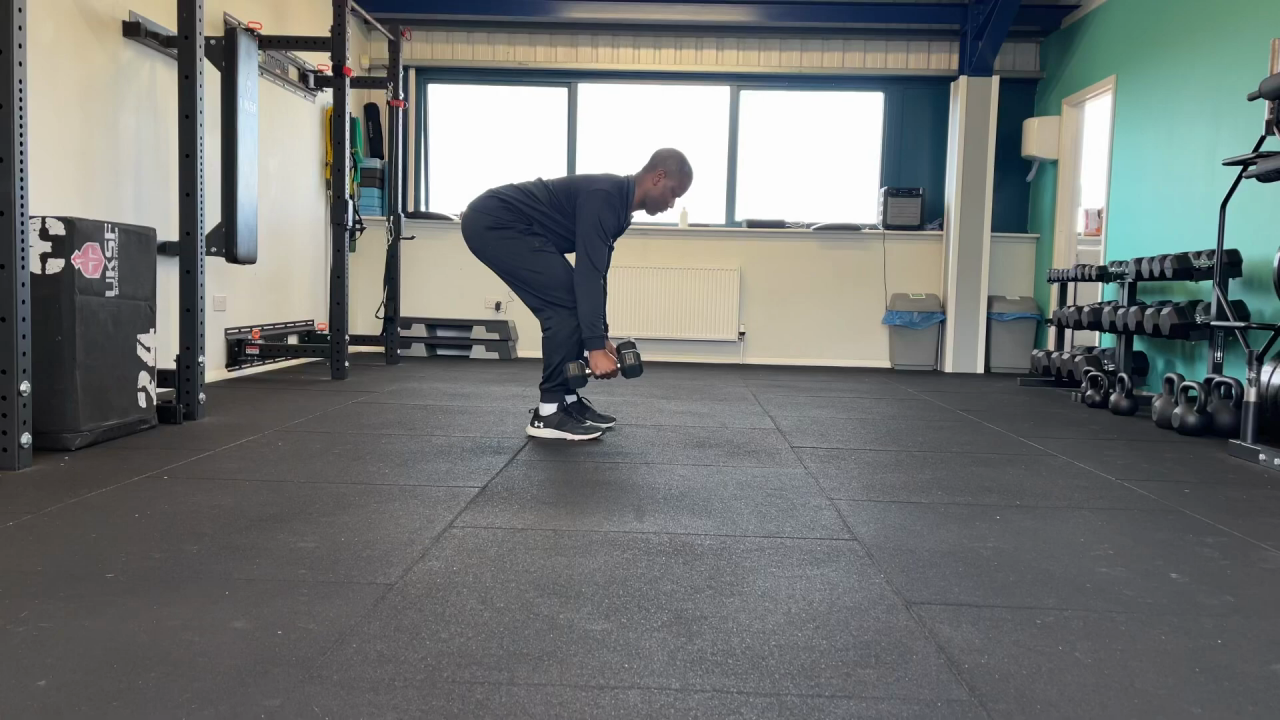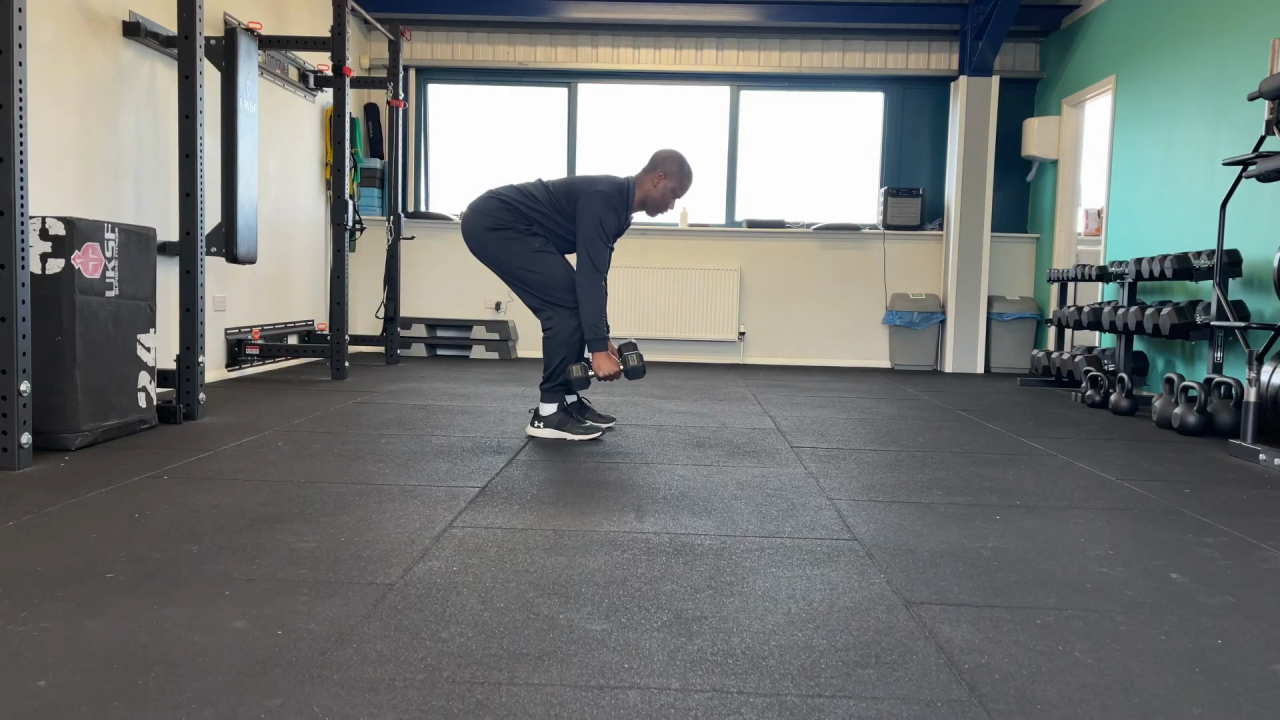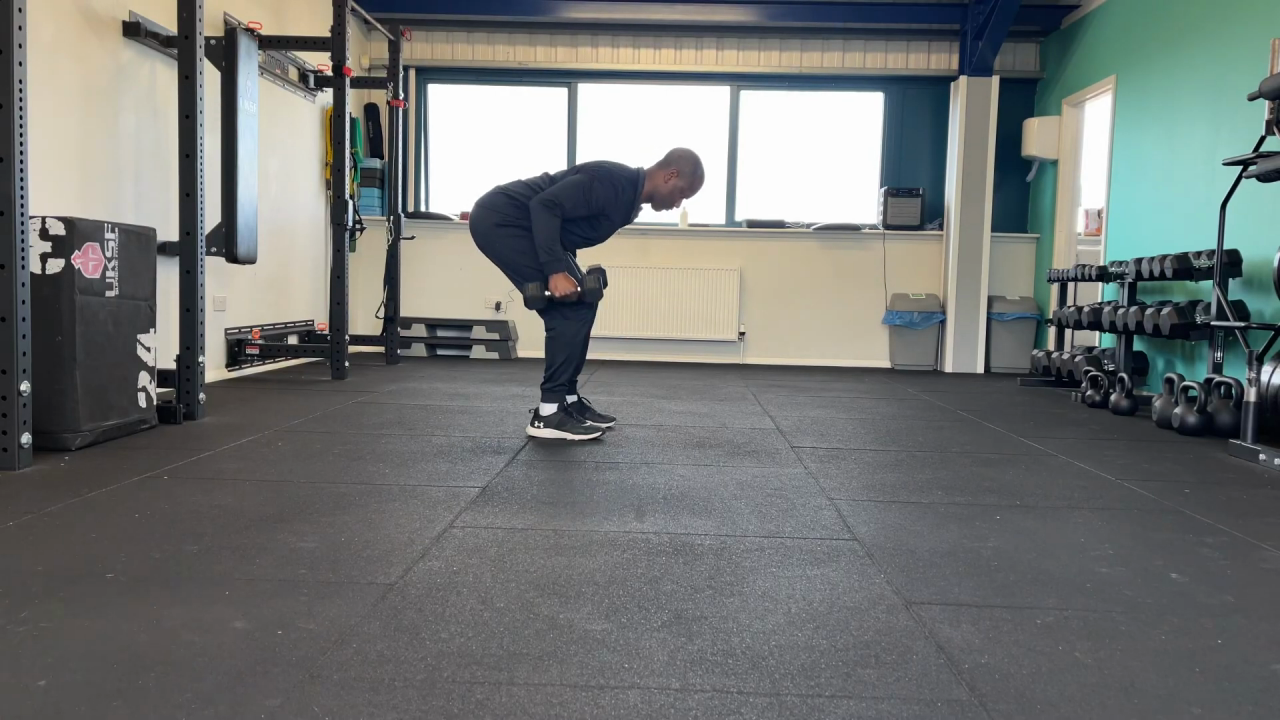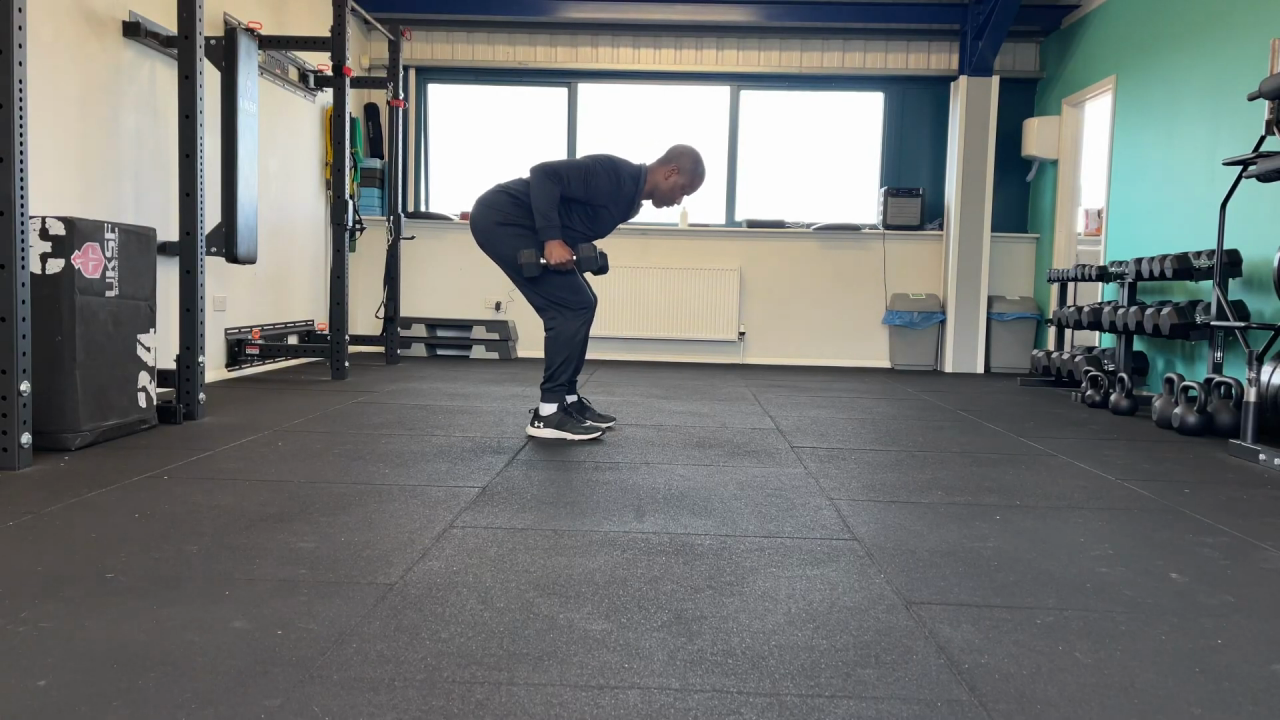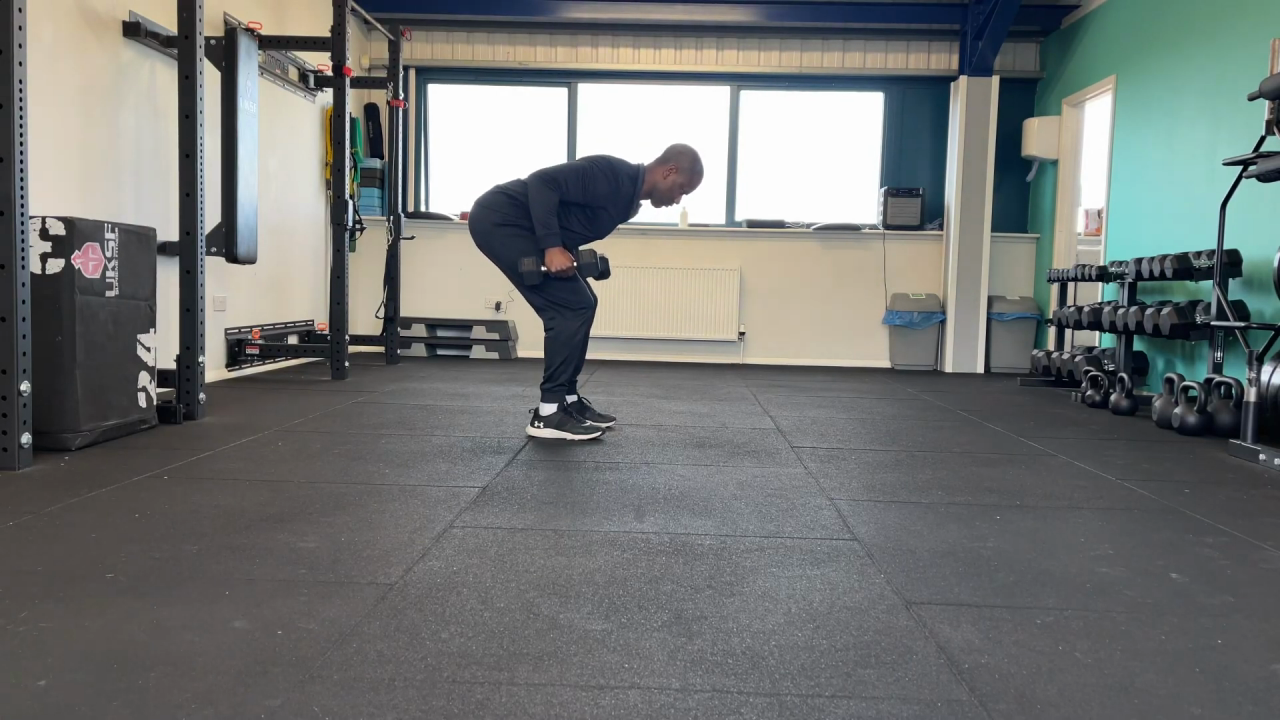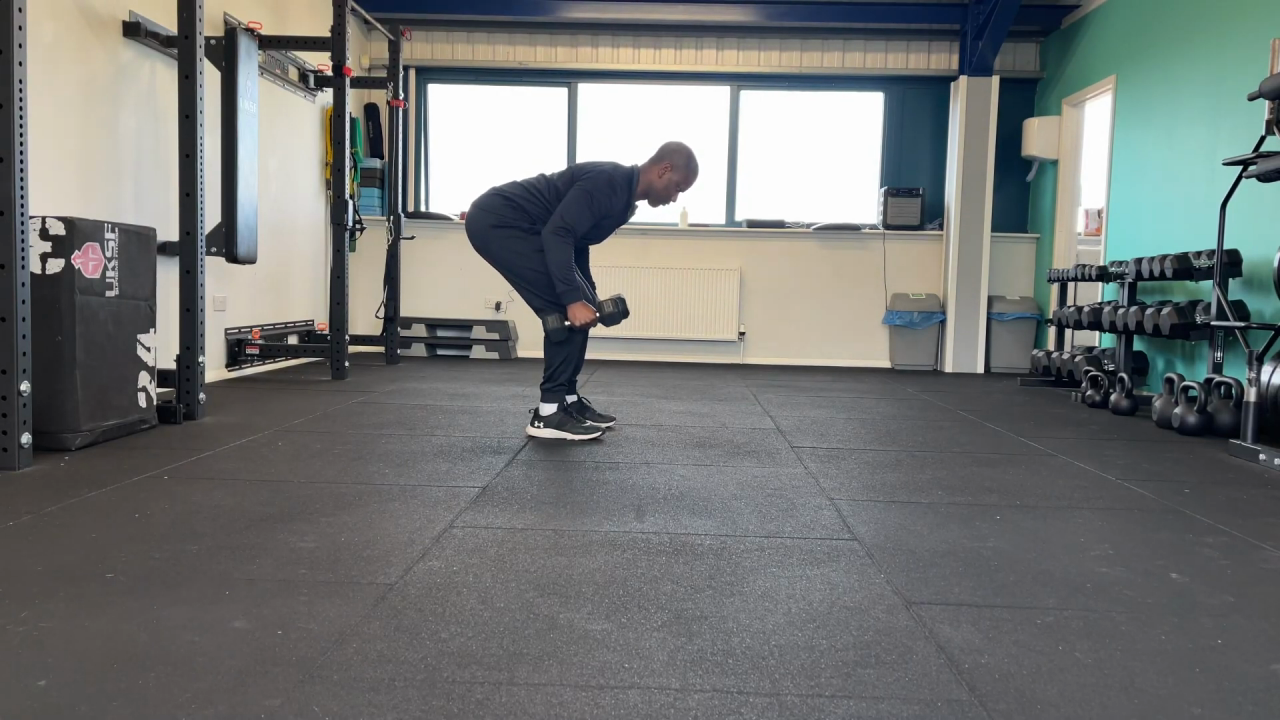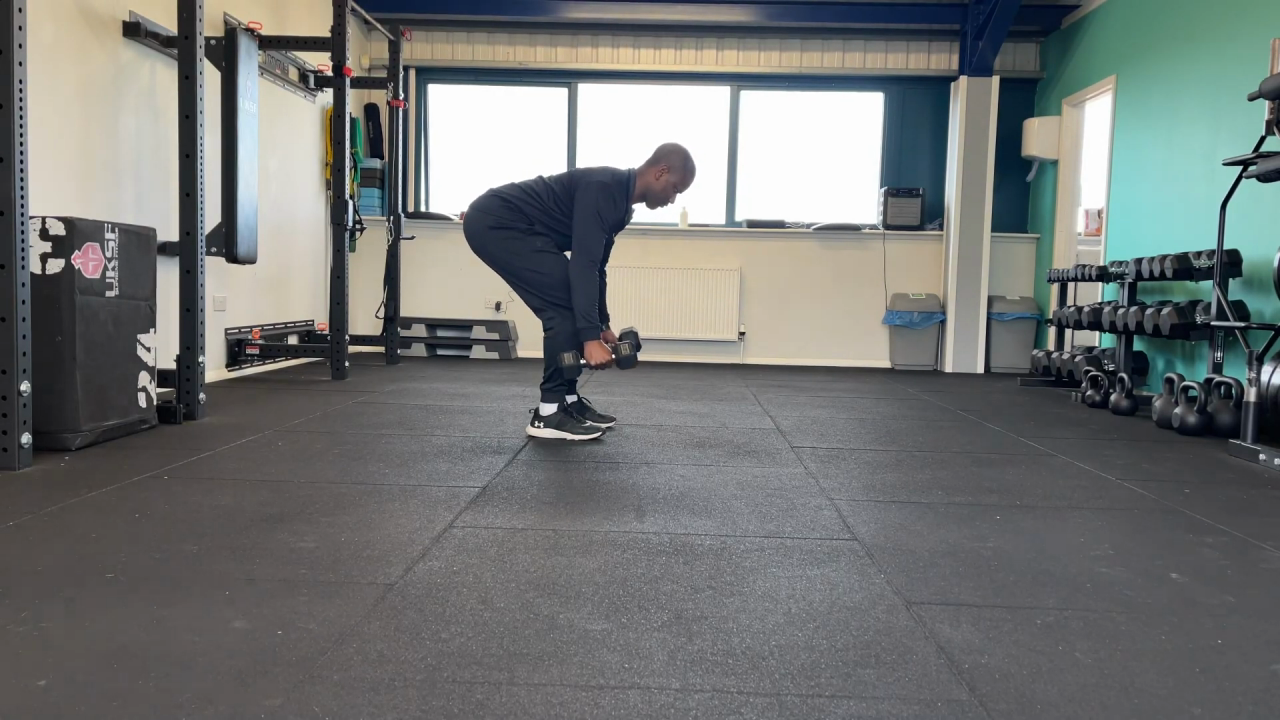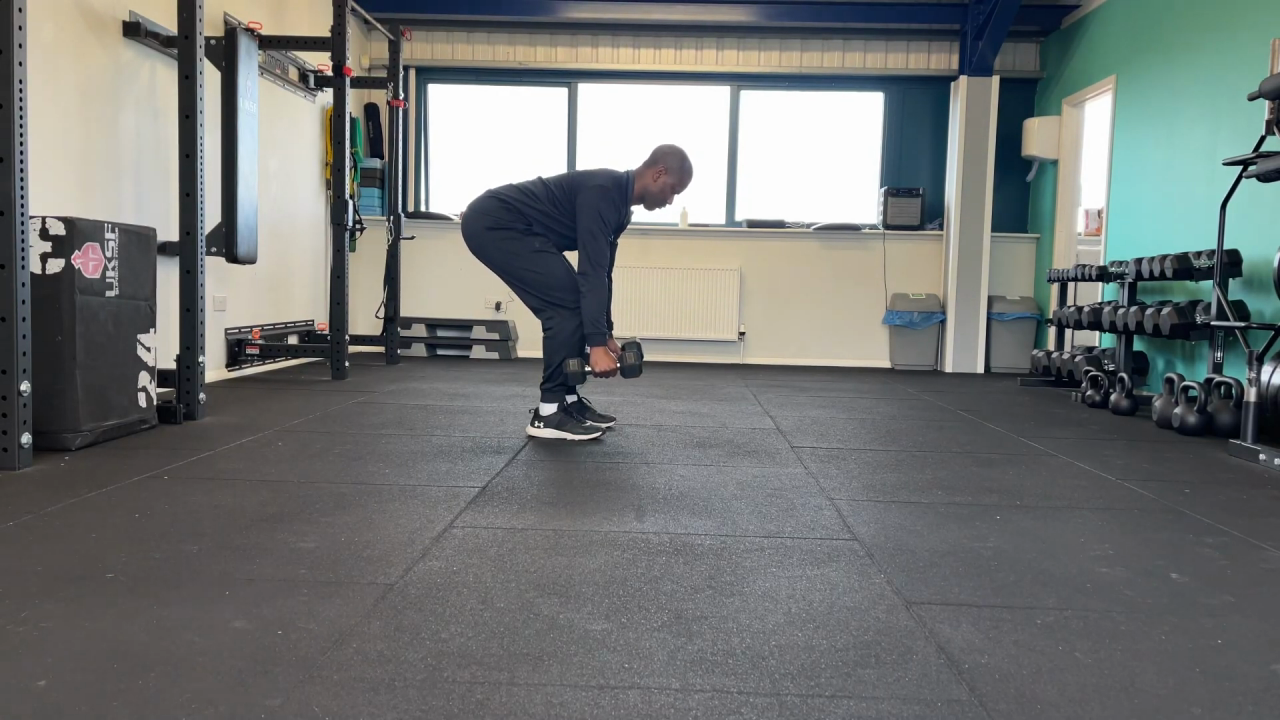
dt=0.7s
person 1, frame 1
left shoulder: (618, 204)
right shoulder: (605, 197)
left elbow: (596, 273)
right elbow: (587, 273)
left wrist: (600, 337)
right wrist: (595, 347)
left hip: (502, 223)
right hip: (492, 221)
left knee: (569, 304)
right knee: (566, 305)
left ankle: (565, 401)
right ankle: (548, 413)
person 1, frame 2
left shoulder: (618, 205)
right shoulder: (605, 199)
left elbow: (594, 274)
right elbow: (589, 276)
left wrist: (602, 338)
right wrist: (598, 348)
left hip: (500, 224)
right hip: (493, 222)
left knee: (569, 305)
right knee: (567, 305)
left ankle: (565, 400)
right ankle: (549, 413)
person 1, frame 3
left shoulder: (628, 199)
right shoulder: (614, 183)
right elbow: (545, 205)
left wrist: (565, 270)
right wrist: (555, 272)
left hip: (510, 221)
right hip: (499, 219)
left knee: (579, 304)
right knee: (572, 307)
left ankle: (566, 400)
right ankle: (549, 413)
person 1, frame 4
left shoulder: (630, 198)
right shoulder: (615, 176)
right elbow: (544, 174)
right wrist: (552, 238)
left hip: (515, 223)
right hip: (501, 218)
left knee: (579, 305)
right knee: (572, 306)
left ankle: (566, 400)
right ankle: (549, 413)
person 1, frame 5
left shoulder: (628, 197)
right shoulder: (613, 176)
right elbow: (542, 181)
left wrist: (573, 260)
right wrist: (552, 246)
left hip: (518, 223)
right hip: (499, 219)
left knee: (580, 304)
right knee: (571, 307)
left ankle: (567, 400)
right ankle: (548, 414)
person 1, frame 6
left shoulder: (623, 196)
right shoulder: (609, 183)
left elbow: (575, 238)
right elbow: (556, 232)
left wrist: (589, 296)
right wrist: (573, 299)
left hip: (507, 224)
right hip: (497, 222)
left knee: (579, 306)
right knee: (566, 310)
left ankle: (567, 400)
right ankle: (549, 413)
person 1, frame 7
left shoulder: (620, 201)
right shoulder: (604, 189)
left elbow: (596, 267)
right elbow: (583, 264)
left wrist: (601, 325)
right wrist: (591, 337)
left hip: (504, 225)
right hip: (494, 223)
left knee: (573, 306)
right knee: (566, 306)
left ankle: (567, 401)
right ankle: (549, 413)
person 1, frame 8
left shoulder: (618, 201)
right shoulder: (604, 192)
left elbow: (601, 271)
right elbow: (591, 271)
left wrist: (605, 334)
right wrist: (597, 344)
left hip: (503, 225)
right hip: (493, 223)
left knee: (570, 305)
right knee: (568, 304)
left ankle: (566, 400)
right ankle: (549, 413)
